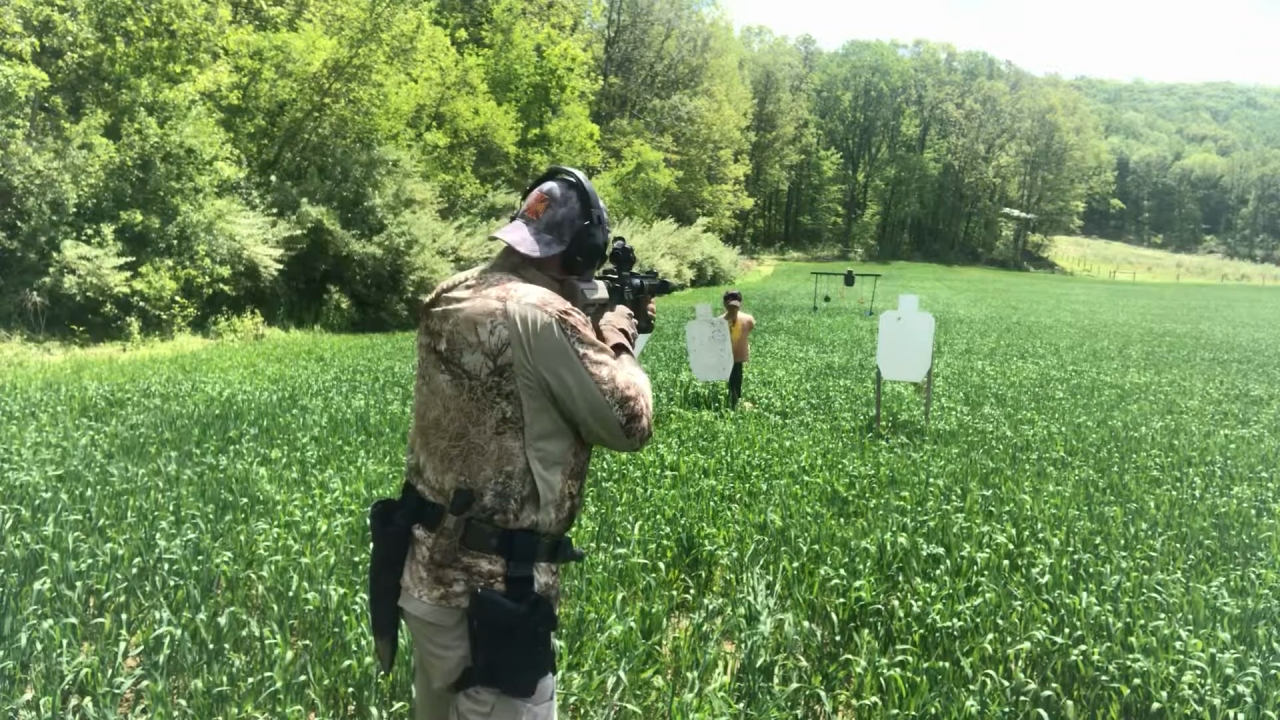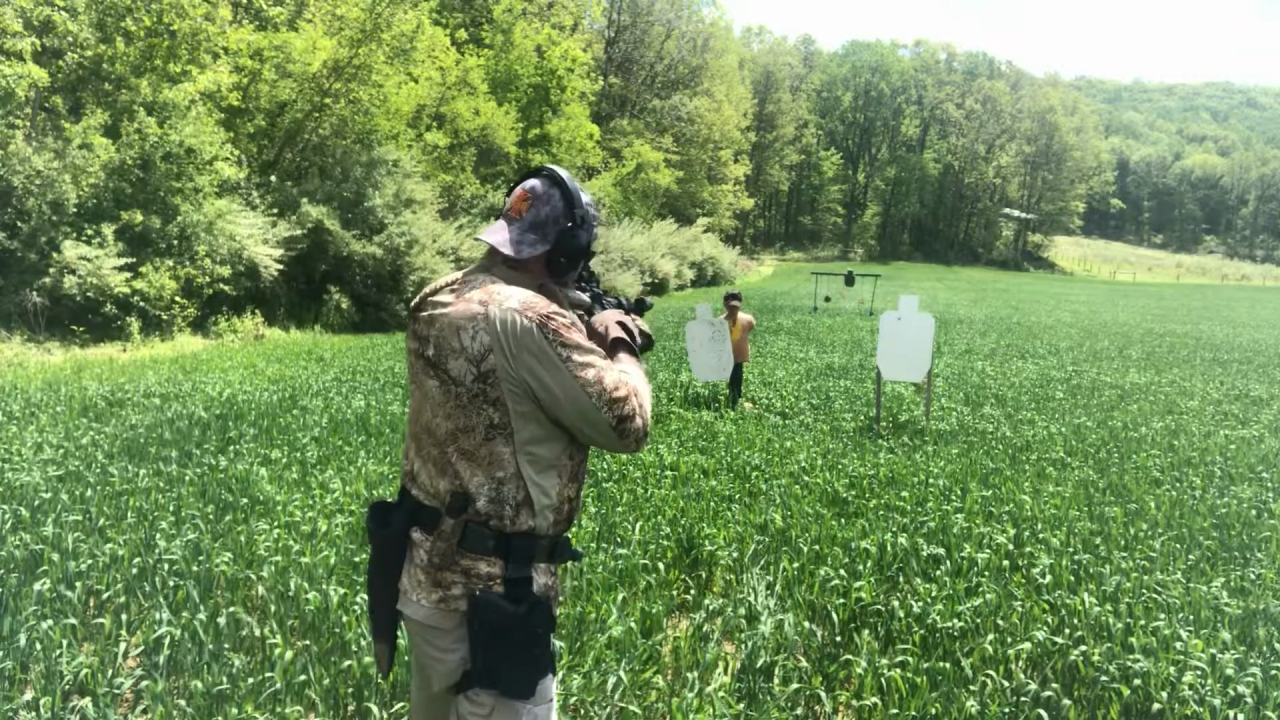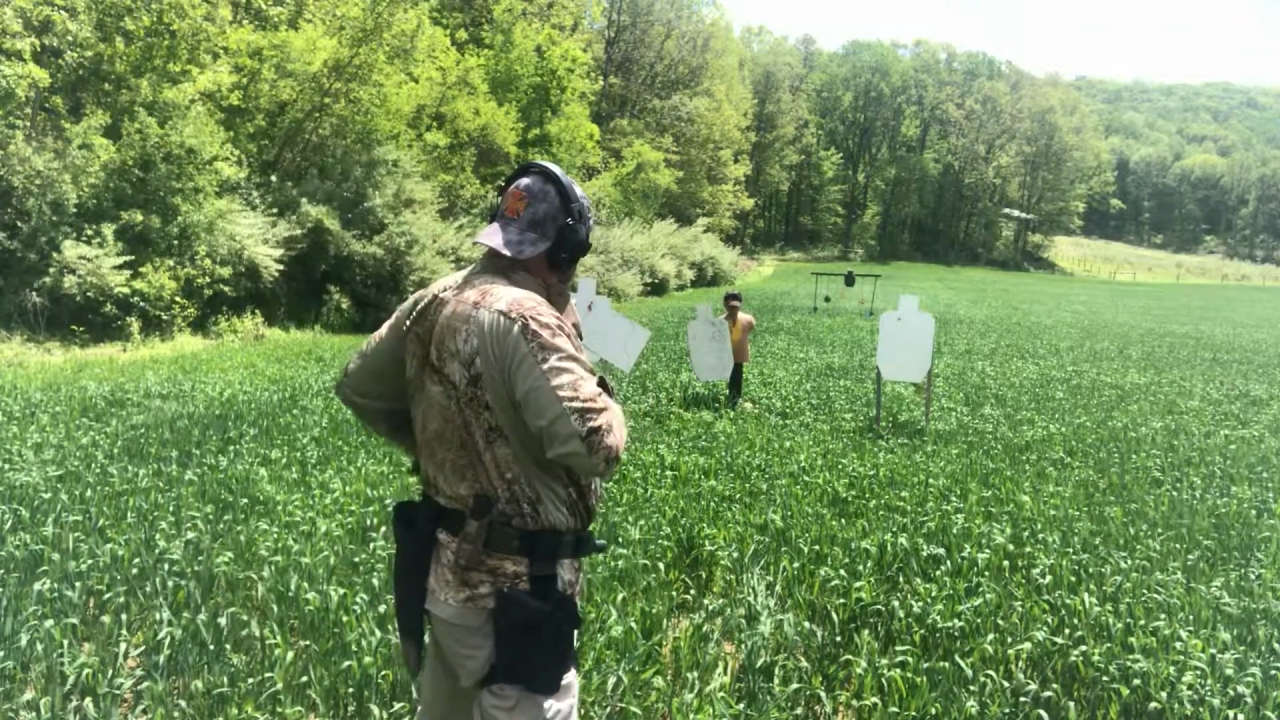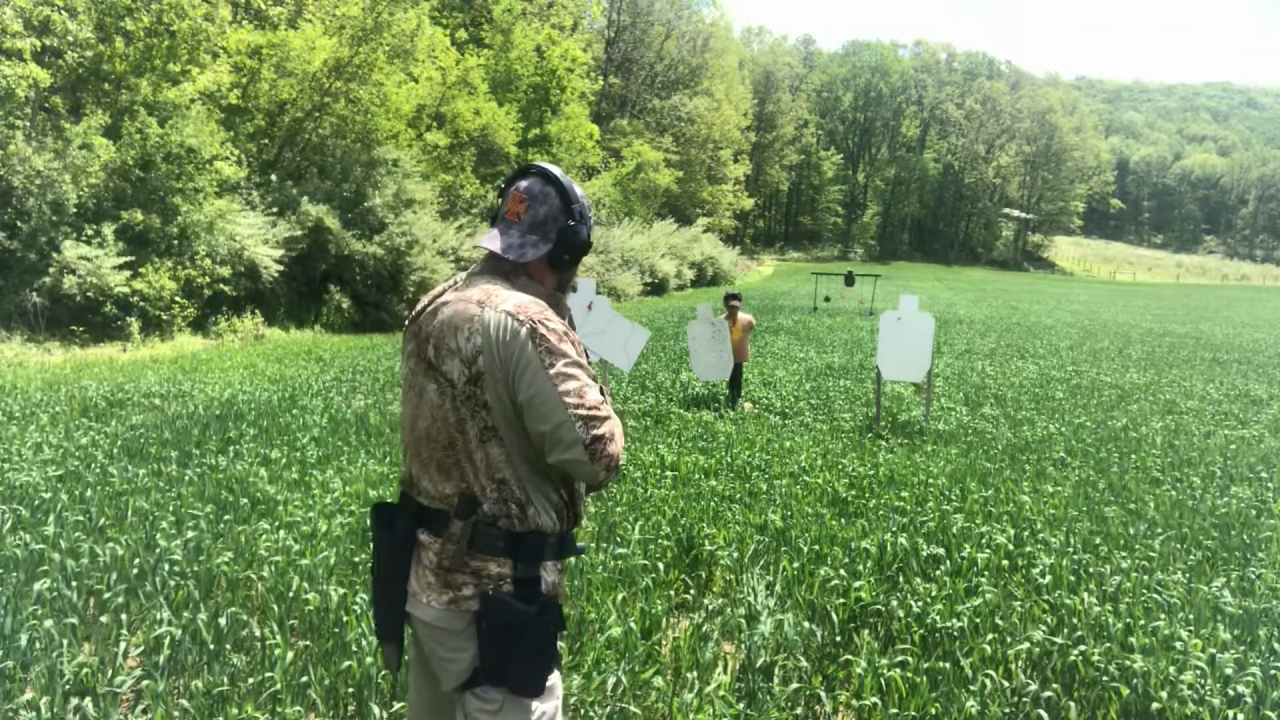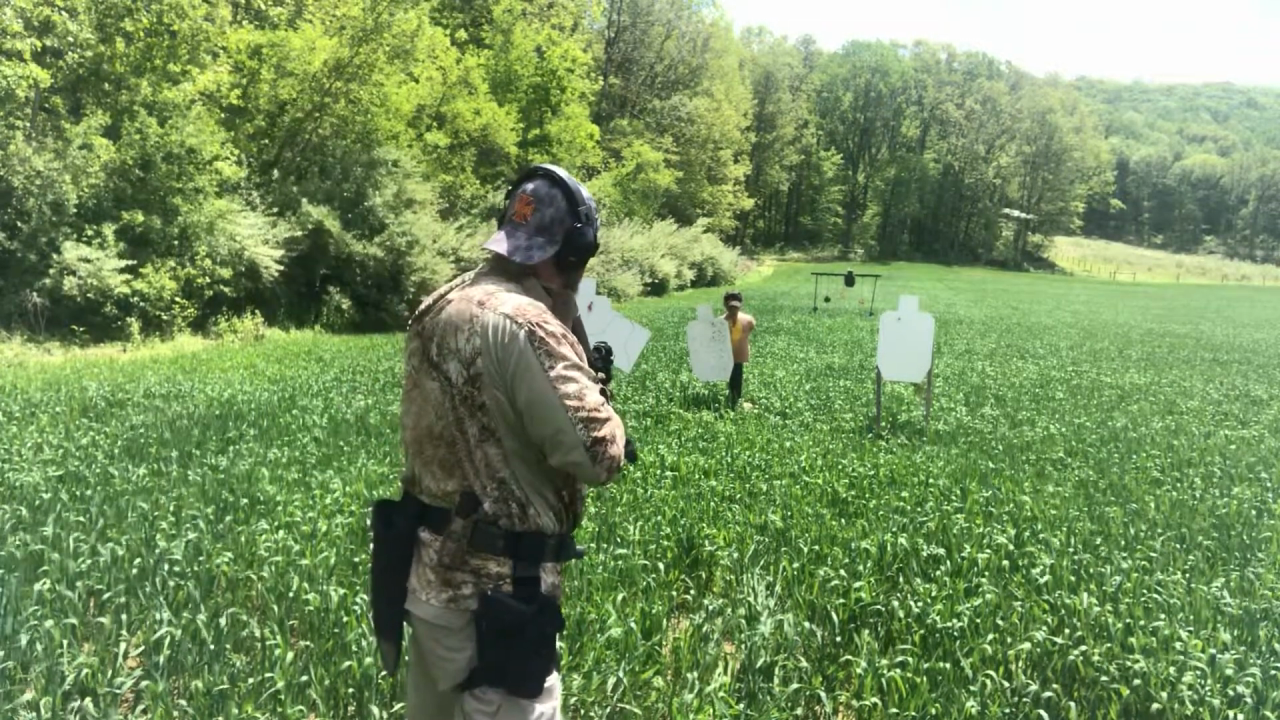
dt=1s
person 1, frame 1
left shoulder: (447, 299)
right shoulder: (544, 318)
right elbow: (628, 424)
left wrist: (593, 328)
right wrist: (616, 334)
left hip: (426, 570)
right hip: (491, 586)
person 1, frame 2
left shoulder: (435, 301)
right shoulder: (530, 322)
right elbow: (626, 424)
left wrist: (582, 338)
right wrist: (618, 345)
left hip: (425, 569)
right hip: (490, 585)
person 1, frame 3
left shoulder: (431, 303)
right shoulder: (524, 320)
left elbow: (358, 386)
right elbow: (591, 445)
right wrist: (603, 400)
left hip: (445, 567)
right hip: (514, 582)
person 1, frame 4
left shoulder: (434, 306)
right shoulder: (526, 324)
right elbow: (594, 453)
right wrist: (597, 403)
left hip: (428, 570)
right hip: (492, 585)
person 1, frame 5
left shoulder: (436, 307)
right shoulder: (527, 326)
right elbow: (596, 454)
right wrist: (598, 400)
left hip: (429, 569)
right hip: (494, 586)
